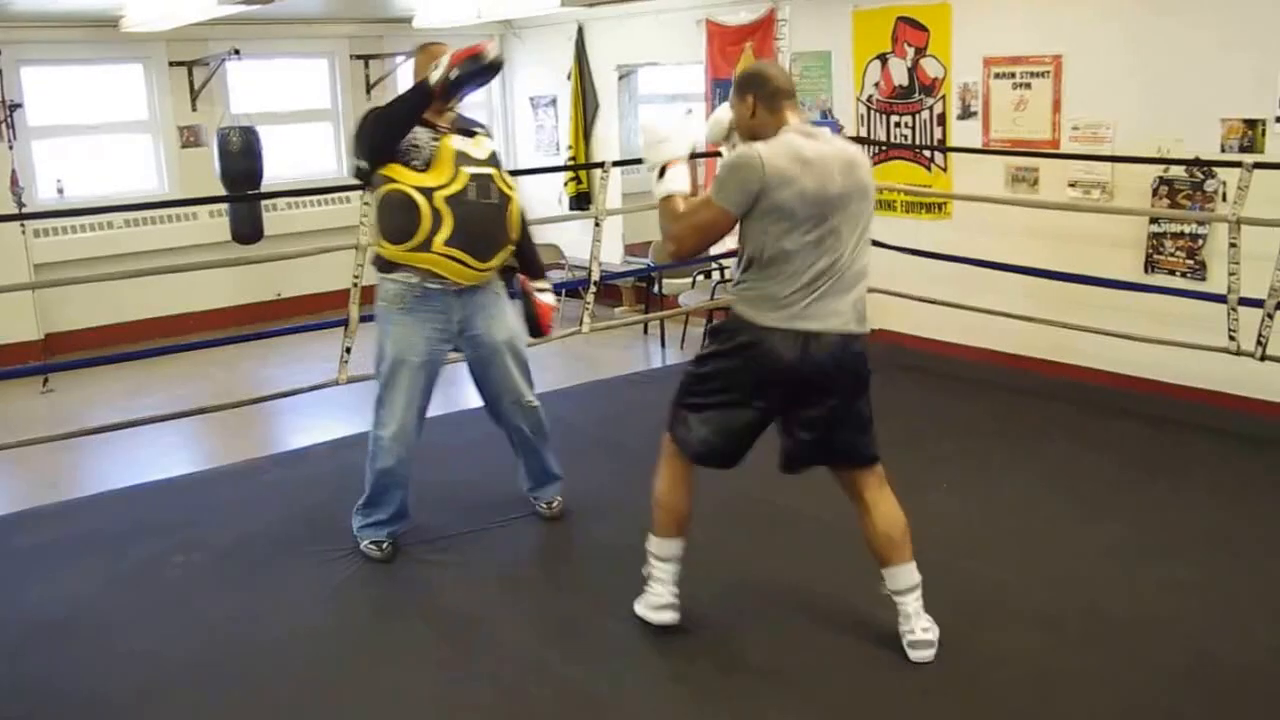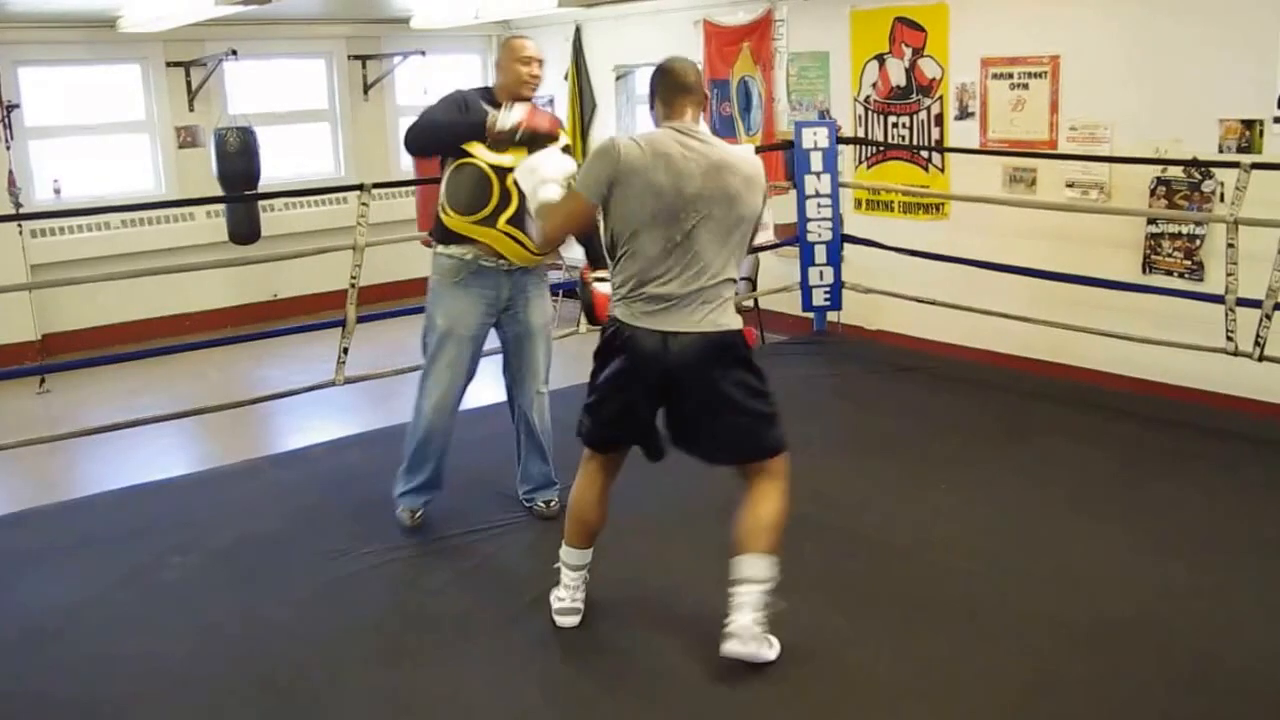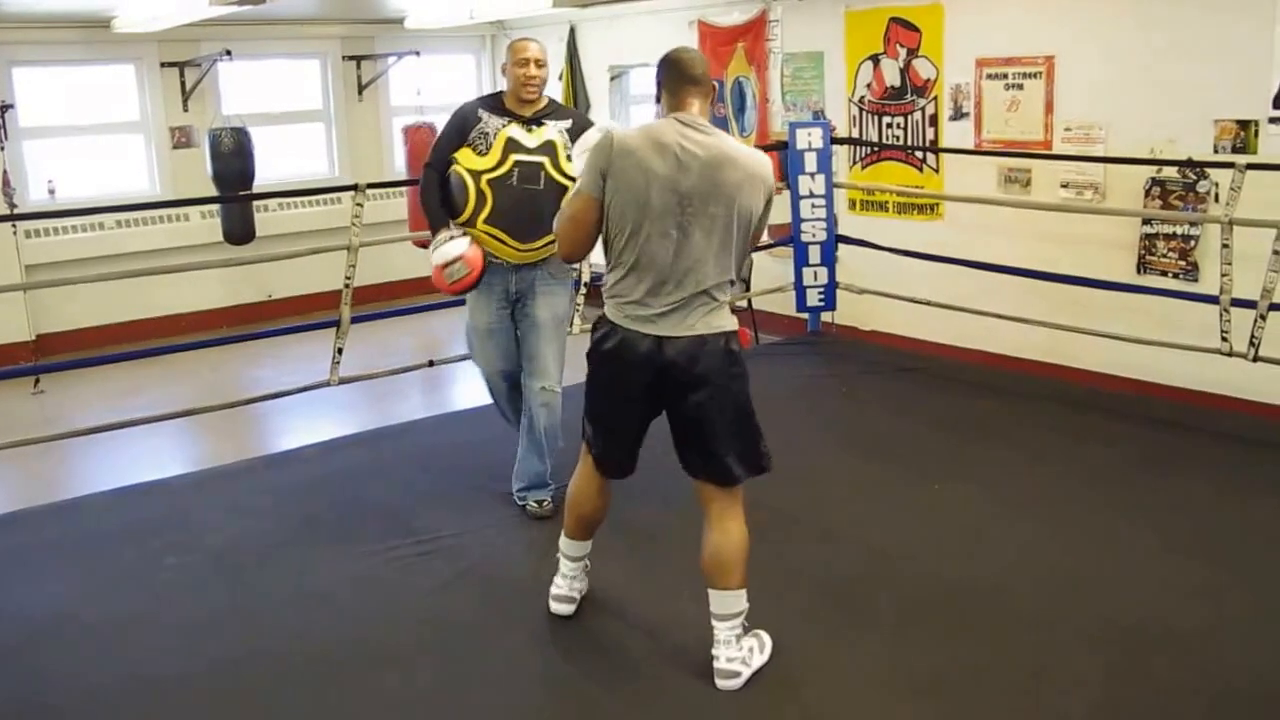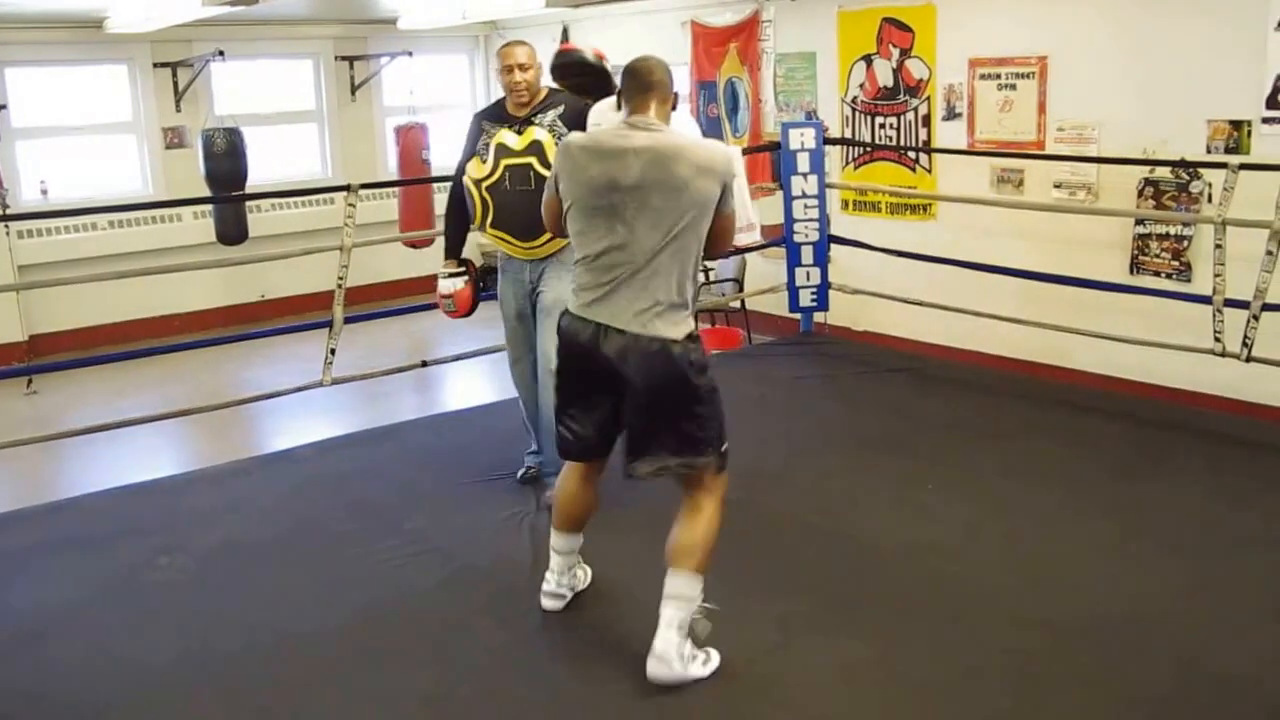
dt=0.4s
person 1, frame 1
left shoulder: (755, 162)
right shoulder: (855, 159)
left elbow: (681, 244)
left wrist: (670, 173)
left hip: (759, 339)
right hip: (839, 343)
left knee: (677, 451)
right knee: (866, 480)
left ankle: (663, 592)
right ankle: (915, 622)
person 1, frame 2
left shoulder: (619, 155)
right shoulder: (748, 167)
left elbow: (551, 235)
left wrist: (544, 188)
left hip: (634, 339)
right hip: (713, 343)
left knee: (599, 462)
right knee: (768, 474)
left ankle: (569, 593)
right ankle: (746, 622)
person 1, frame 3
left shoulder: (615, 148)
right shoulder: (755, 167)
left elbow: (569, 247)
left wrist: (582, 187)
left hip: (624, 338)
right hip: (706, 346)
left knee: (595, 463)
right knee: (723, 498)
left ankle: (568, 582)
right ankle: (730, 648)
person 1, frame 4
left shoulder: (576, 152)
right shoulder: (712, 160)
left elbow: (554, 222)
right elbow: (720, 245)
left hip: (585, 332)
right hip: (660, 346)
left knee: (583, 461)
right knee: (705, 485)
left ankle: (560, 577)
right ankle: (671, 641)
person 2, frame 1
left shoulder: (475, 132)
right shoulder: (389, 126)
left elbow: (505, 203)
right elbow: (370, 145)
left wrist: (534, 274)
right wrist: (434, 84)
left hip: (483, 294)
right hip: (415, 298)
left knee: (516, 399)
right knee: (398, 421)
left ankle: (544, 484)
right ankle: (378, 522)
person 2, frame 2
right shoulder: (467, 107)
right elbow: (417, 139)
right wrist: (492, 126)
left hip: (529, 277)
right hip: (466, 271)
left knee: (532, 388)
right knee: (443, 385)
left ankle: (538, 485)
right ankle: (414, 489)
person 2, frame 3
left shoulder: (572, 124)
right shoulder: (472, 116)
right elbow: (433, 173)
right wrist: (442, 230)
left hip: (548, 271)
right hip: (488, 268)
left knee: (544, 381)
right knee: (496, 368)
left ankle: (533, 483)
right ankle: (528, 440)
person 2, frame 4
left shoulder: (572, 109)
right shoulder: (483, 124)
right elbow: (462, 192)
right wrist: (451, 262)
left hip: (565, 259)
right hip: (513, 262)
left knee: (557, 364)
right knee: (525, 367)
left ankle: (565, 466)
right ankle: (542, 451)
